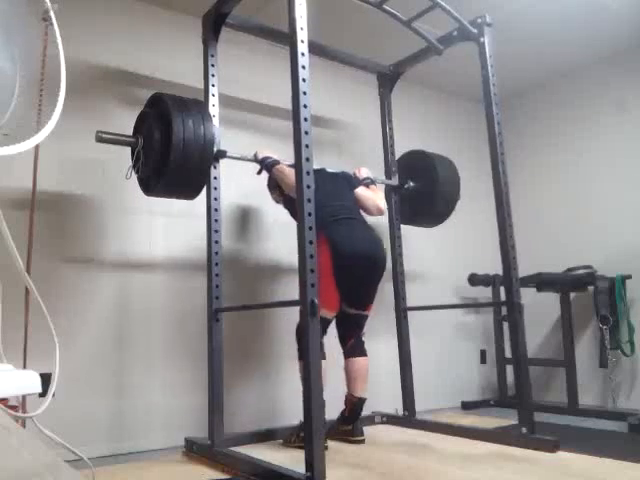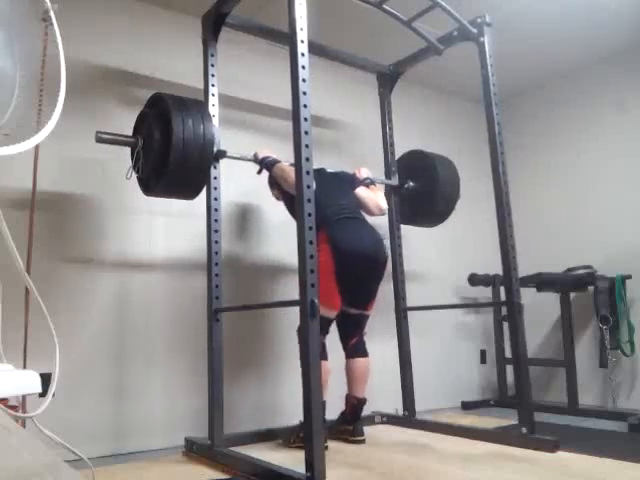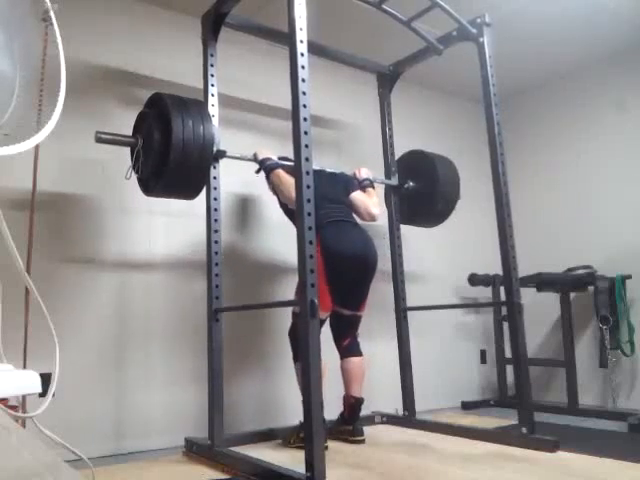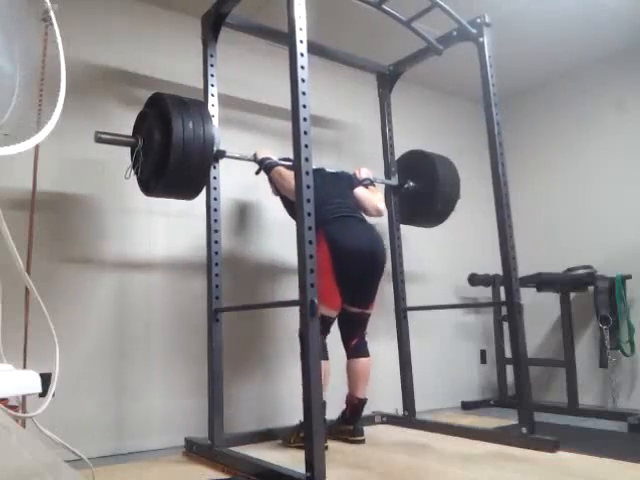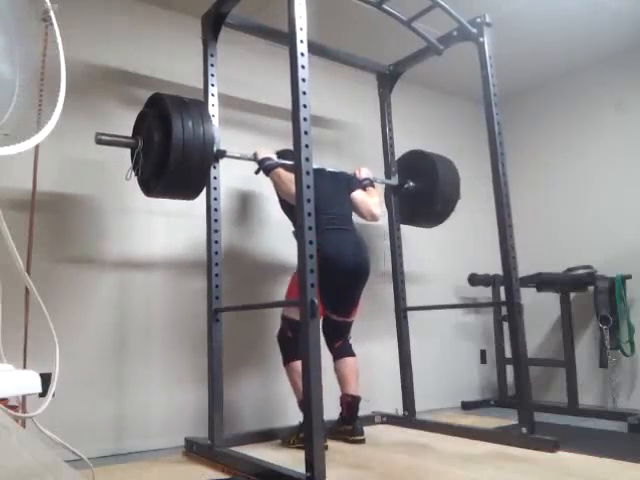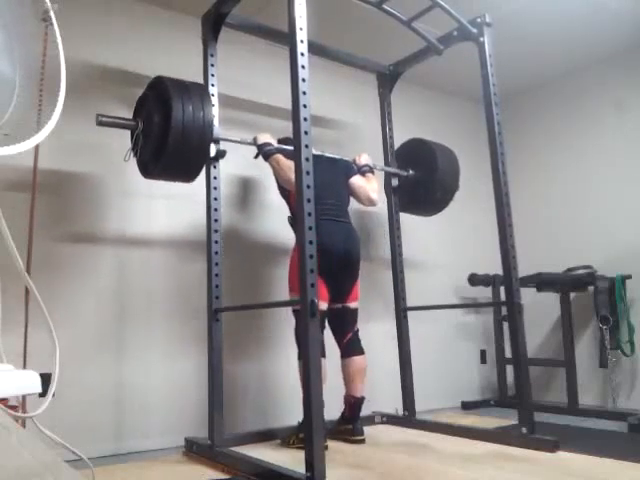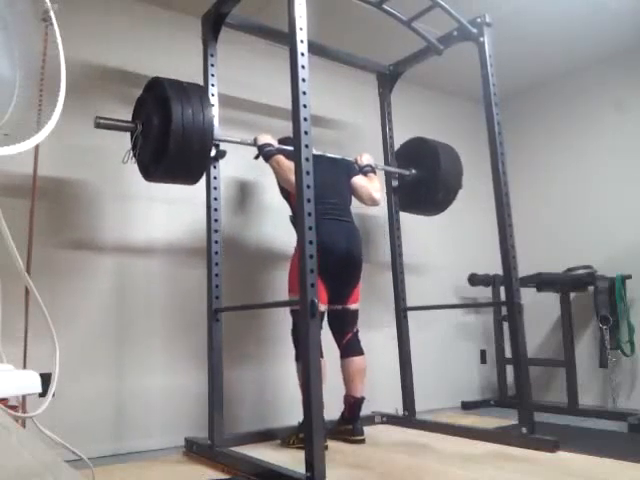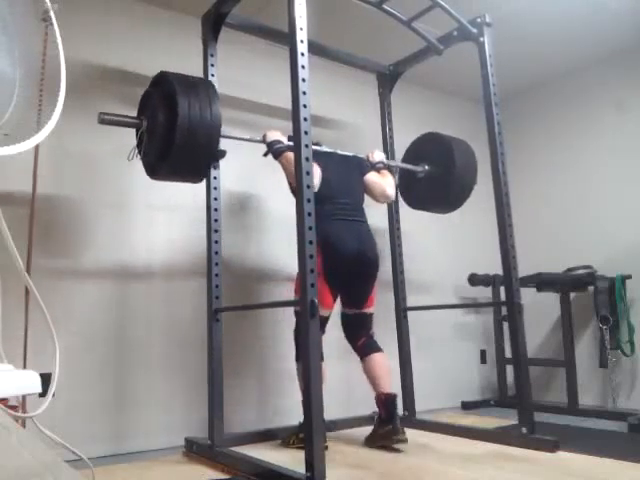
dt=0.5s
person 1, frame 1
left shoulder: (287, 178)
right shoulder: (342, 178)
left elbow: (297, 185)
right elbow: (379, 207)
left wrist: (268, 163)
right wrist: (367, 180)
left hip: (339, 246)
right hip: (373, 246)
right knee: (352, 337)
right ankle: (351, 422)
person 1, frame 2
left shoulder: (287, 180)
right shoulder: (341, 177)
left elbow: (297, 180)
right elbow: (380, 206)
left wrist: (268, 162)
right wrist: (366, 180)
left hip: (340, 245)
right hip: (374, 245)
right knee: (353, 336)
right ankle: (352, 421)
person 1, frame 3
left shoulder: (284, 176)
right shoulder: (340, 178)
left elbow: (295, 198)
right elbow: (372, 212)
left wrist: (268, 164)
right wrist: (366, 182)
left hip: (331, 248)
right hip: (365, 248)
left knee: (302, 335)
right knee: (347, 336)
right ankle: (351, 422)
person 1, frame 4
left shoulder: (285, 176)
right shoulder: (341, 176)
left elbow: (296, 188)
right elbow: (378, 207)
left wrist: (268, 163)
right wrist: (366, 180)
left hip: (338, 243)
right hip: (373, 244)
right knee: (355, 335)
right ankle: (352, 421)
person 1, frame 5
left shoulder: (287, 176)
right shoulder: (341, 178)
left elbow: (294, 192)
right elbow: (374, 212)
left wrist: (267, 163)
right wrist: (366, 181)
left hip: (324, 254)
right hip: (358, 254)
left knee: (291, 338)
right knee: (339, 338)
right ankle: (350, 421)
person 1, frame 6
left shoulder: (288, 161)
right shoulder: (341, 165)
left elbow: (294, 180)
right elbow: (371, 197)
left wrist: (268, 148)
right wrist: (366, 168)
left hip: (318, 242)
right hip: (349, 242)
right knee: (348, 333)
right ankle: (352, 421)
person 1, frame 7
left shoulder: (289, 158)
right shoulder: (343, 164)
left elbow: (295, 181)
right elbow: (374, 196)
left wrist: (268, 149)
right wrist: (367, 168)
left hip: (319, 242)
right hip: (351, 243)
right knee: (347, 333)
right ankle: (352, 421)
person 1, frame 8
right shoulder: (355, 161)
left elbow: (309, 181)
right elbow: (387, 193)
left wrist: (278, 147)
right wrist: (379, 164)
left hip: (329, 244)
right hip: (365, 245)
right knee: (362, 336)
right ankle: (389, 421)
